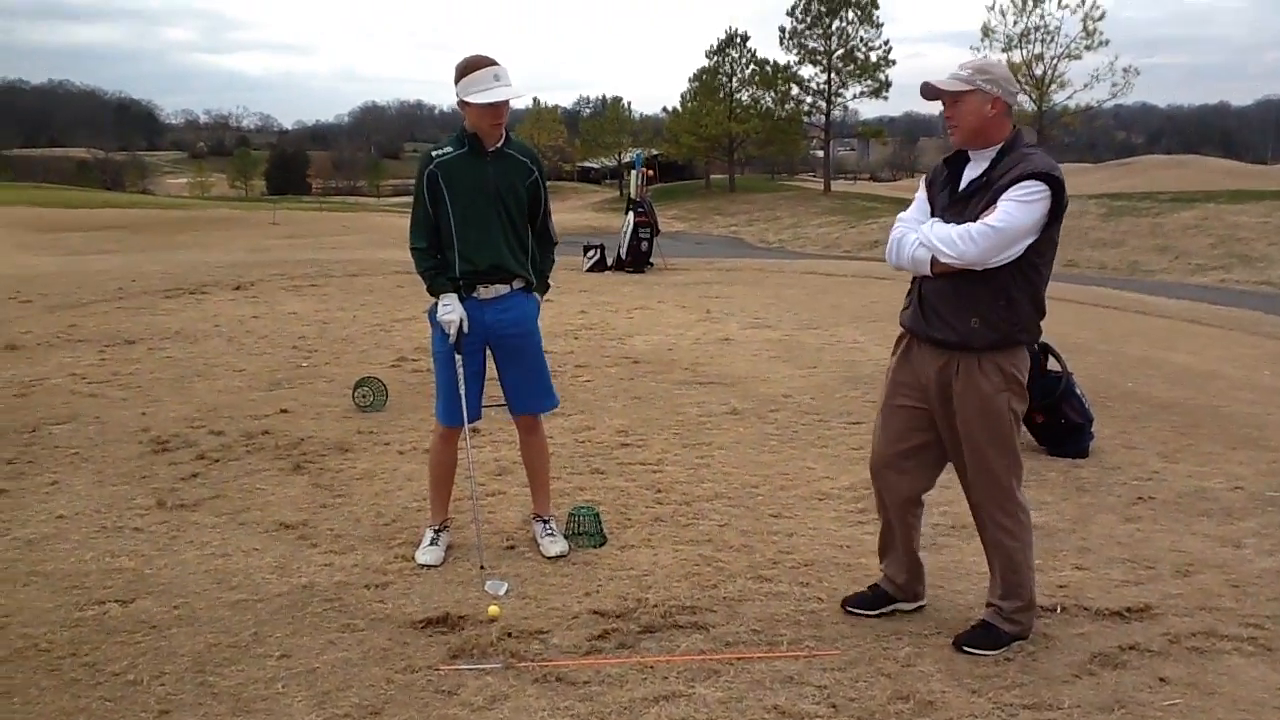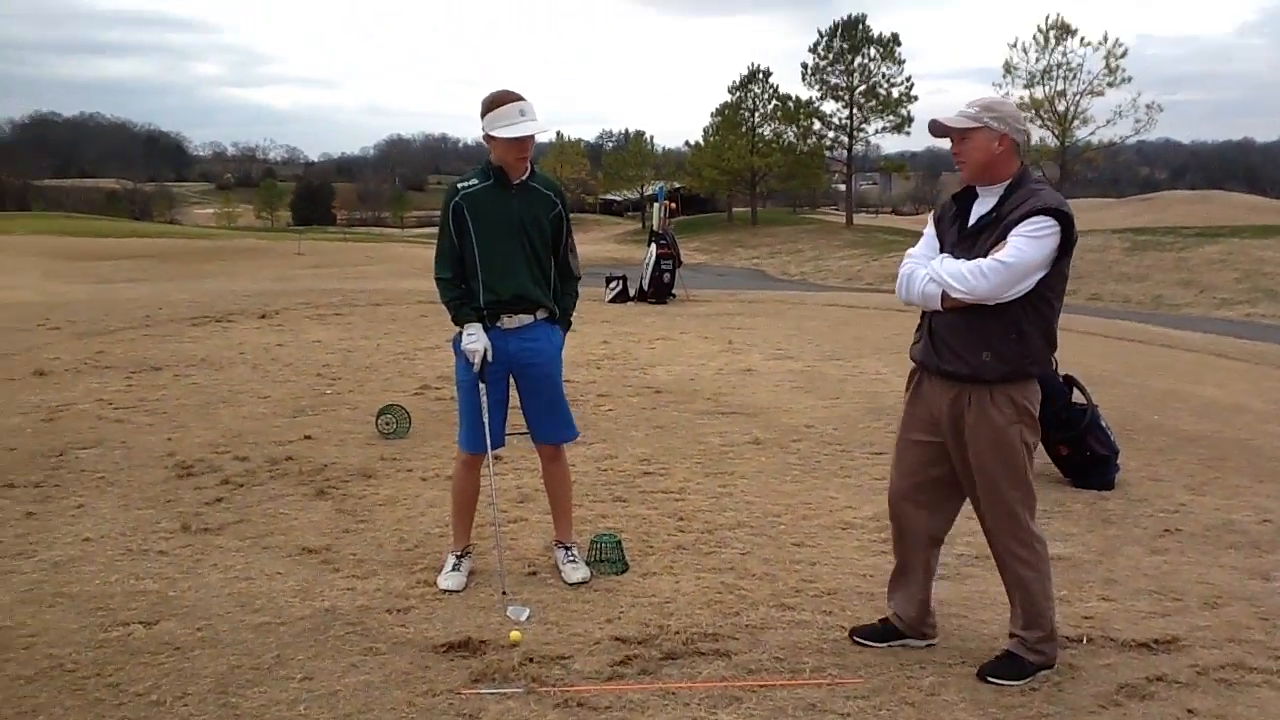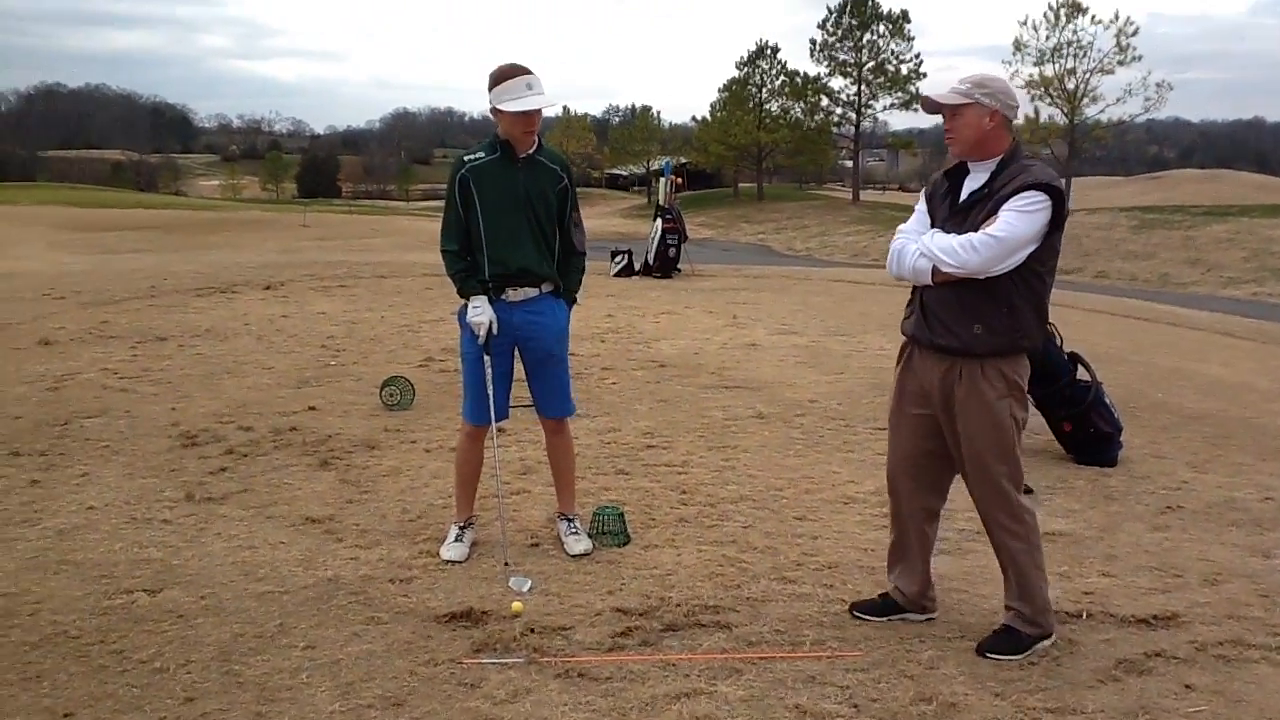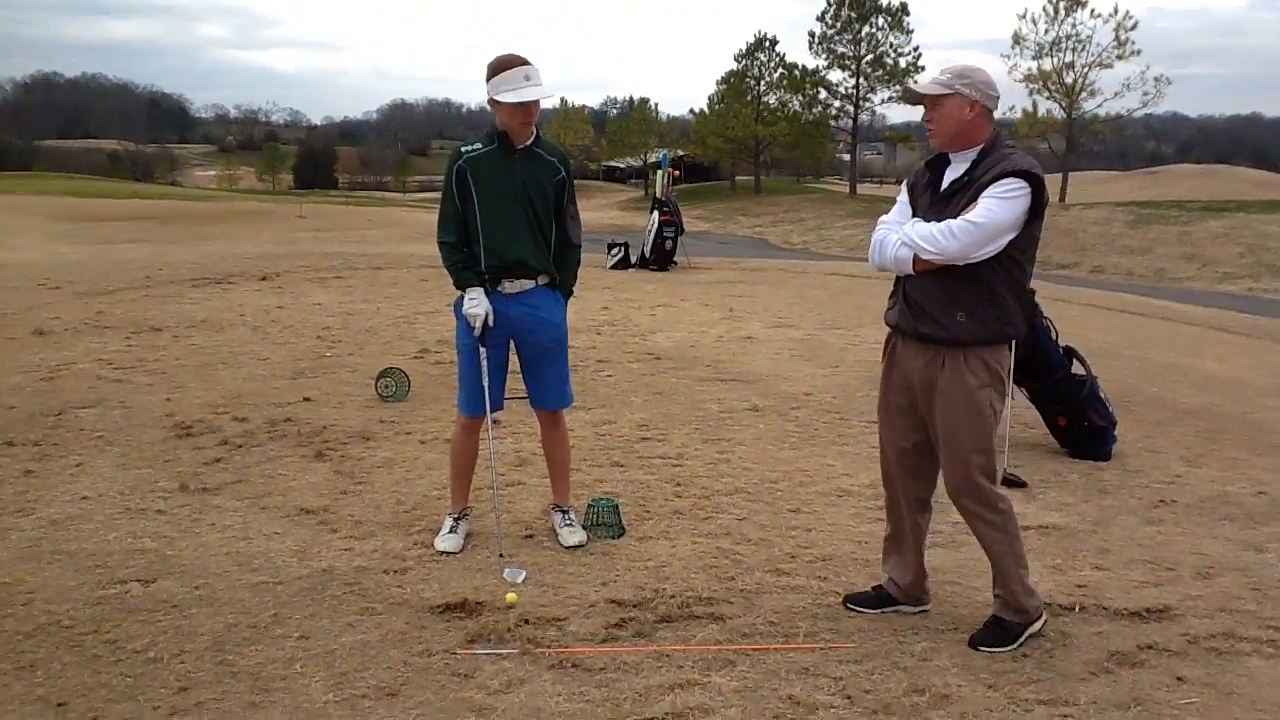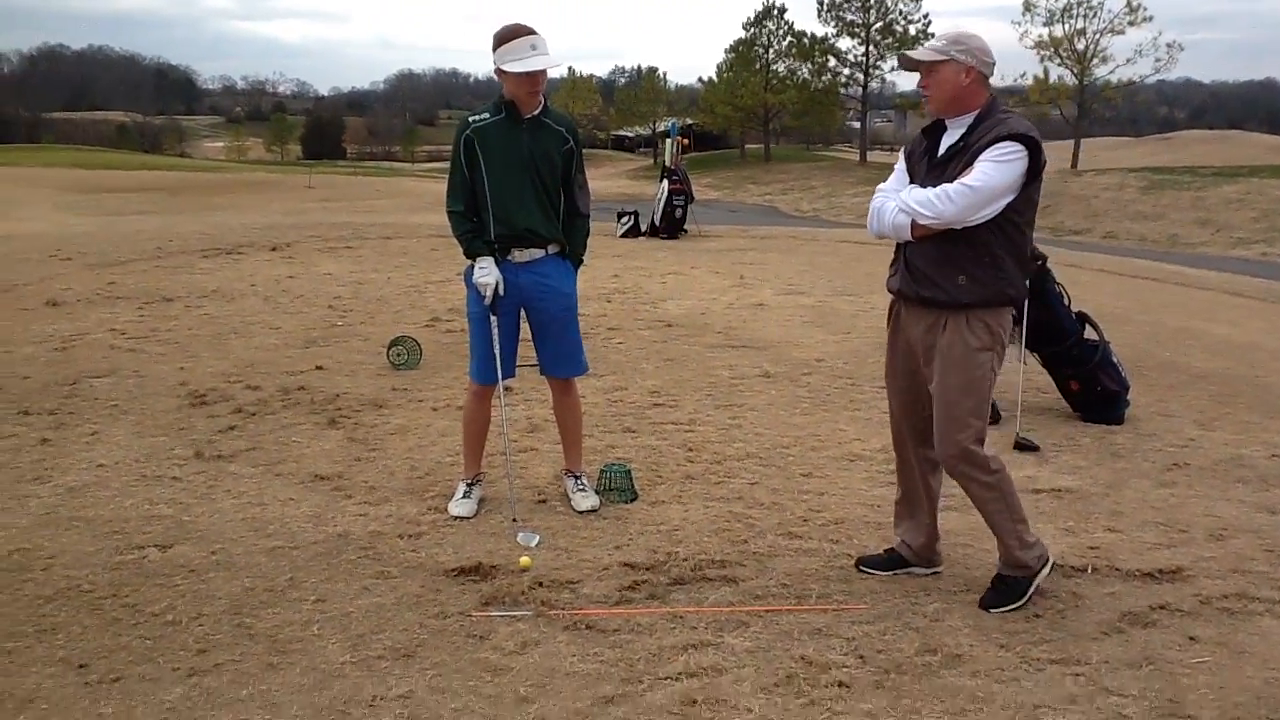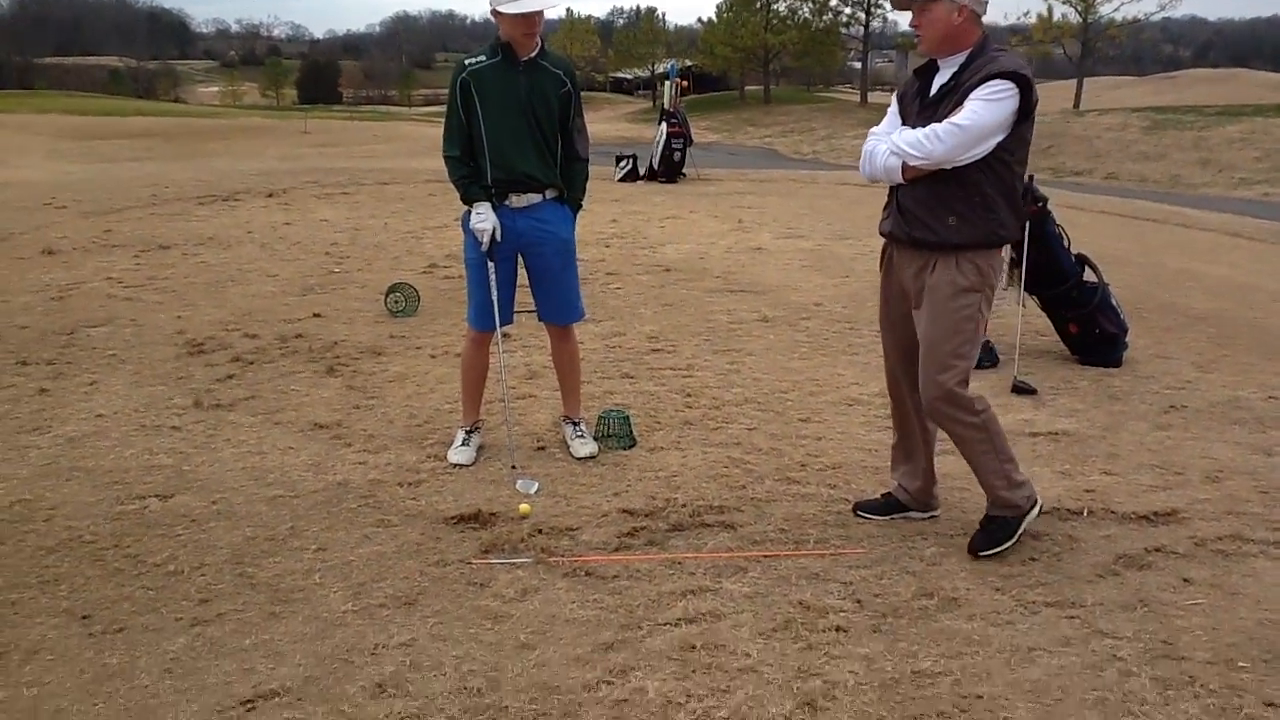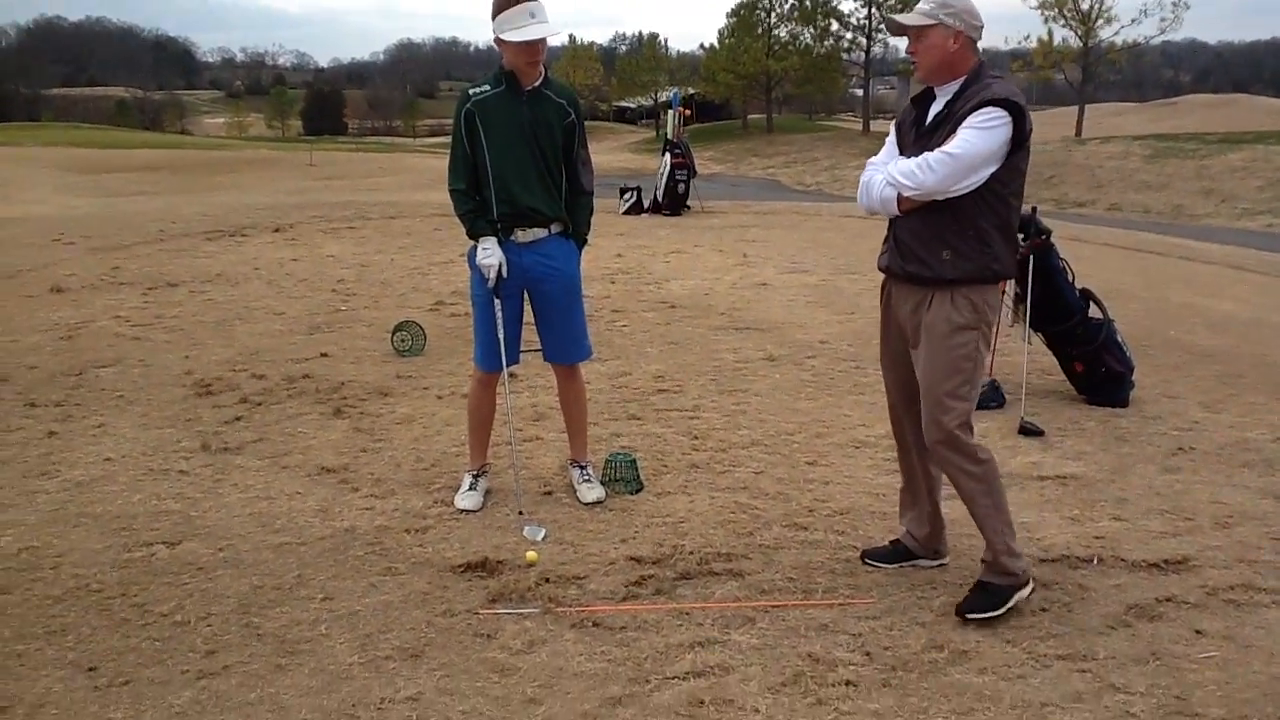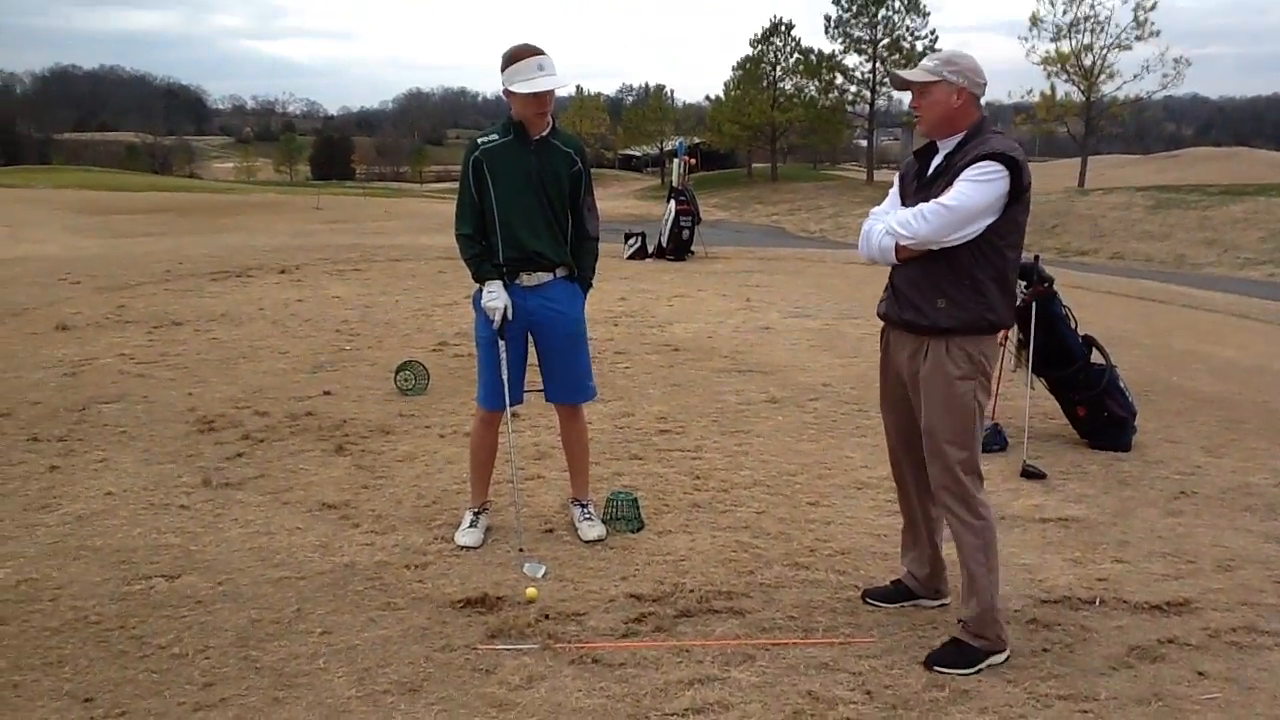
dt=0.1s
person 1, frame 1
left shoulder: (1034, 179)
right shoulder: (944, 173)
left elbow: (974, 245)
right elbow: (898, 246)
left wrist: (929, 236)
right wrist: (949, 252)
left hip: (986, 360)
right hip: (919, 346)
left knee: (994, 491)
right knee: (892, 466)
left ankle: (1012, 613)
right ankle: (900, 582)
person 1, frame 2
left shoulder: (1043, 214)
right shoulder: (952, 210)
left elbow: (986, 281)
right elbow: (908, 282)
left wrist: (940, 274)
right wrist: (961, 286)
left hip: (998, 393)
right hip: (931, 380)
left knee: (1008, 520)
right knee: (912, 502)
left ankle: (1035, 643)
right ankle: (911, 618)
person 1, frame 3
left shoulder: (1034, 189)
right shoulder: (944, 186)
left elbow: (977, 254)
right elbow: (899, 258)
left wrist: (931, 248)
right wrist: (955, 261)
left hip: (988, 367)
right hip: (922, 354)
left knee: (999, 495)
right knee: (908, 478)
left ankle: (1031, 617)
right ankle: (911, 592)
person 1, frame 4
left shoulder: (1013, 178)
right shoulder: (925, 177)
left elbow: (954, 242)
right elbow: (880, 249)
left wrist: (912, 239)
right wrist: (931, 251)
left hip: (970, 355)
right hip: (907, 344)
left knee: (970, 481)
right knee: (902, 471)
left ankle: (1019, 603)
right ankle: (904, 583)
person 1, frame 5
left shoulder: (1010, 141)
right shoulder: (924, 144)
left elbow: (950, 205)
right elbow: (880, 216)
left wrist: (911, 203)
right wrist: (930, 218)
left hip: (971, 318)
right hip: (910, 308)
left knee: (959, 444)
right knee: (911, 436)
left ankle: (1024, 556)
right ankle: (917, 545)
person 1, frame 6
left shoulder: (1001, 80)
right shoulder: (917, 84)
left elbow: (938, 146)
right elbow: (872, 159)
left wrist: (903, 148)
right wrist: (917, 160)
left hip: (962, 259)
right hip: (902, 249)
left knee: (944, 387)
right knee: (905, 381)
left ankle: (1013, 497)
right ankle: (914, 490)
person 1, frame 7
left shoulder: (996, 108)
right shoulder: (915, 113)
left elbow: (929, 176)
right elbow: (870, 190)
left wrist: (899, 177)
right wrist: (913, 191)
left hip: (960, 293)
right hip: (901, 284)
left knee: (946, 428)
right knee: (908, 422)
left ankle: (1006, 565)
right ankle: (923, 536)
person 1, frame 8
left shoulder: (996, 162)
right shoulder: (919, 165)
left elbow: (924, 227)
right elbow: (871, 239)
left wrist: (899, 231)
right wrist: (910, 240)
left hip: (958, 343)
right hip: (902, 332)
left knee: (953, 478)
right knee: (910, 464)
left ankle: (984, 631)
right ankle: (922, 577)
person 2, frame 1
left shoulder: (525, 162)
right shoulder: (437, 165)
left elbow: (543, 232)
right elbow: (421, 241)
left wrist: (538, 286)
right wrist: (443, 294)
left hip: (515, 303)
right hip: (458, 306)
left knee: (529, 415)
right knee: (449, 424)
left ankle: (543, 517)
right ankle: (437, 525)
person 2, frame 2
left shoulder: (549, 195)
right shoulder: (463, 197)
left elbow: (567, 266)
right elbow: (447, 272)
left wrist: (561, 324)
right wrist: (469, 324)
left hip: (538, 332)
right hip: (483, 335)
left knee: (553, 444)
right knee: (472, 450)
left ankle: (565, 544)
right ankle: (460, 551)
person 2, frame 3
left shoulder: (556, 169)
right shoulder: (469, 170)
left elbow: (572, 242)
right elbow: (453, 244)
left wrist: (566, 300)
right wrist: (474, 297)
left hip: (544, 306)
right hip: (488, 308)
left knee: (556, 418)
right knee: (475, 422)
left ankle: (568, 516)
right ankle: (463, 522)
person 2, frame 4
left shoulder: (553, 161)
right shoulder: (466, 160)
left elbow: (569, 235)
right elbow: (450, 236)
left wrist: (561, 293)
right wrist: (470, 288)
left hip: (540, 298)
right hip: (484, 300)
left knee: (552, 410)
right knee: (471, 413)
left ankle: (562, 508)
right ankle: (457, 513)
person 2, frame 5
left shoulder: (562, 130)
right shoulder: (475, 131)
left elbow: (577, 204)
right elbow: (459, 205)
left wrist: (571, 263)
right wrist: (480, 258)
left hip: (550, 268)
right hip: (494, 268)
left knee: (563, 378)
right knee: (483, 381)
left ankle: (574, 474)
right ankle: (470, 479)
person 2, frame 6
left shoulder: (559, 73)
right shoulder: (470, 74)
left elbow: (575, 149)
right elbow: (455, 149)
left wrist: (569, 208)
right wrist: (477, 203)
left hip: (548, 212)
right hip: (491, 214)
left knee: (562, 324)
right knee: (480, 328)
left ankle: (573, 420)
right ankle: (469, 426)
person 2, frame 7
left shoulder: (564, 104)
right shoulder: (475, 105)
left elbow: (580, 182)
right elbow: (461, 183)
left wrist: (574, 242)
right wrist: (483, 238)
left hip: (554, 247)
right hip: (496, 248)
left knee: (568, 360)
right knee: (488, 366)
left ankle: (579, 461)
right ankle: (476, 468)
person 2, frame 8
left shoulder: (571, 152)
right shoulder: (483, 152)
left elbow: (586, 227)
right elbow: (468, 228)
left wrist: (580, 285)
right wrist: (490, 282)
left hip: (559, 291)
right hip: (502, 292)
left knee: (571, 403)
right knee: (490, 407)
left ankle: (581, 502)
right ankle: (477, 508)
